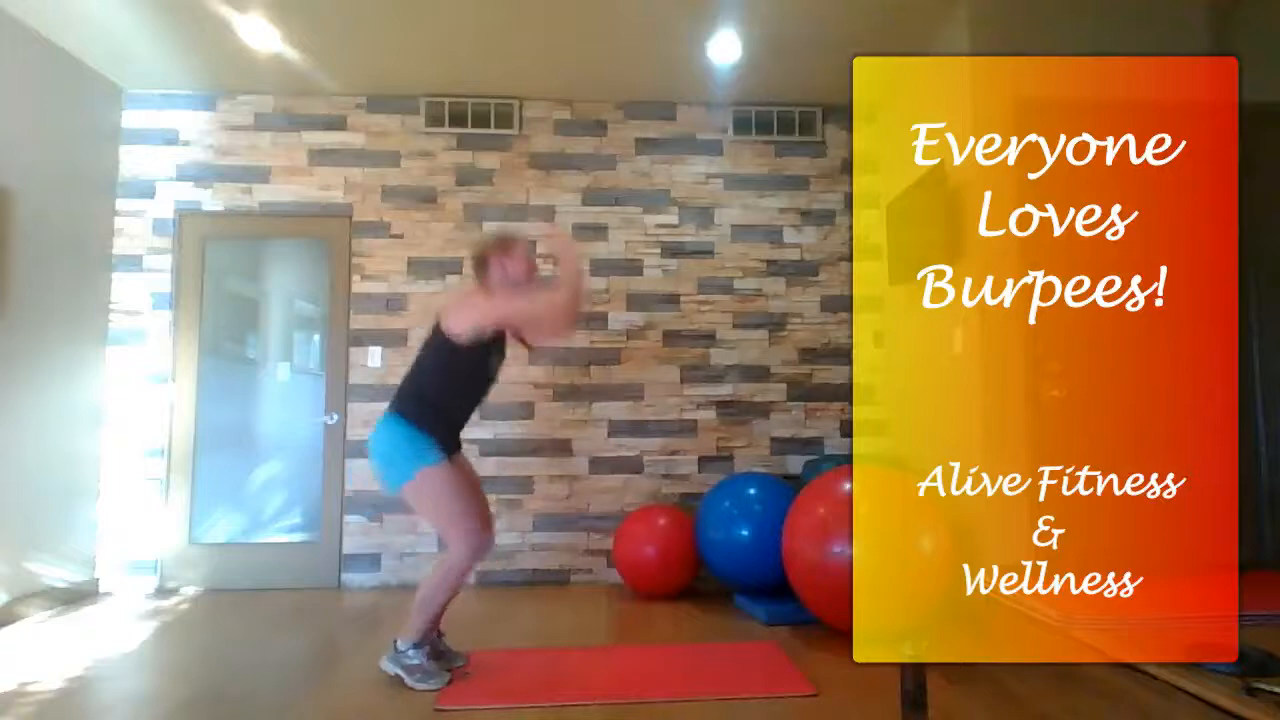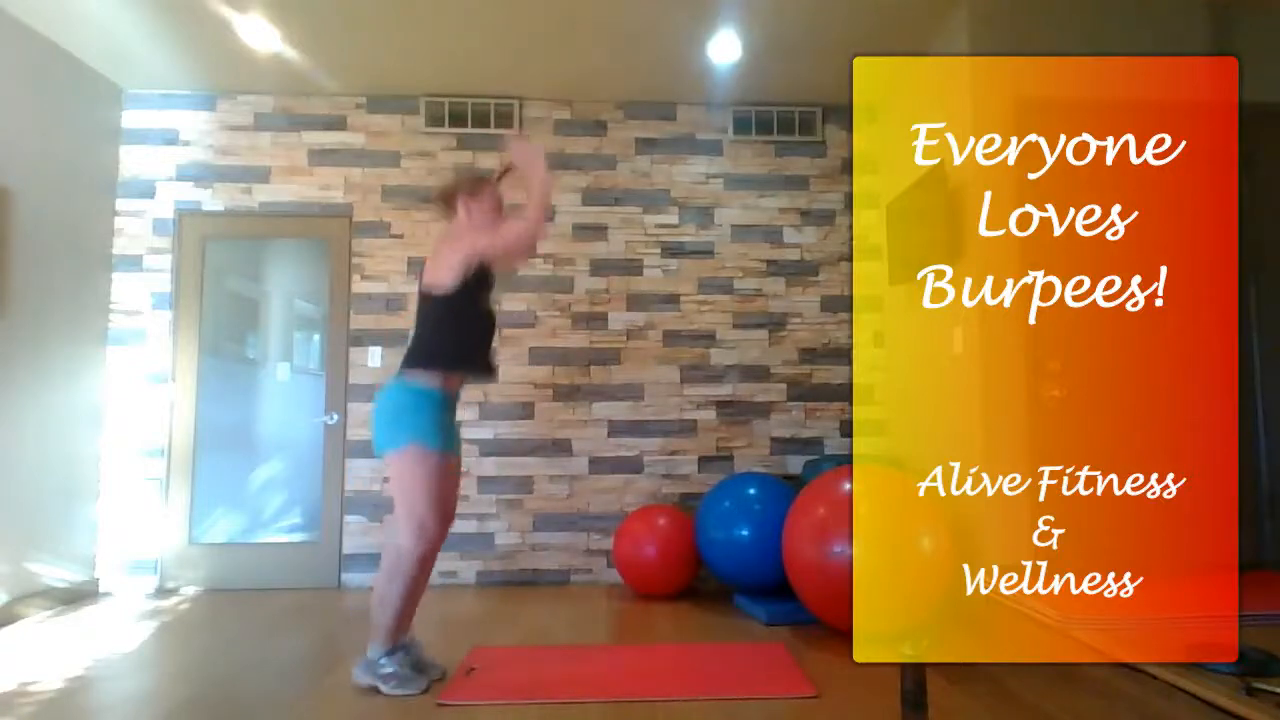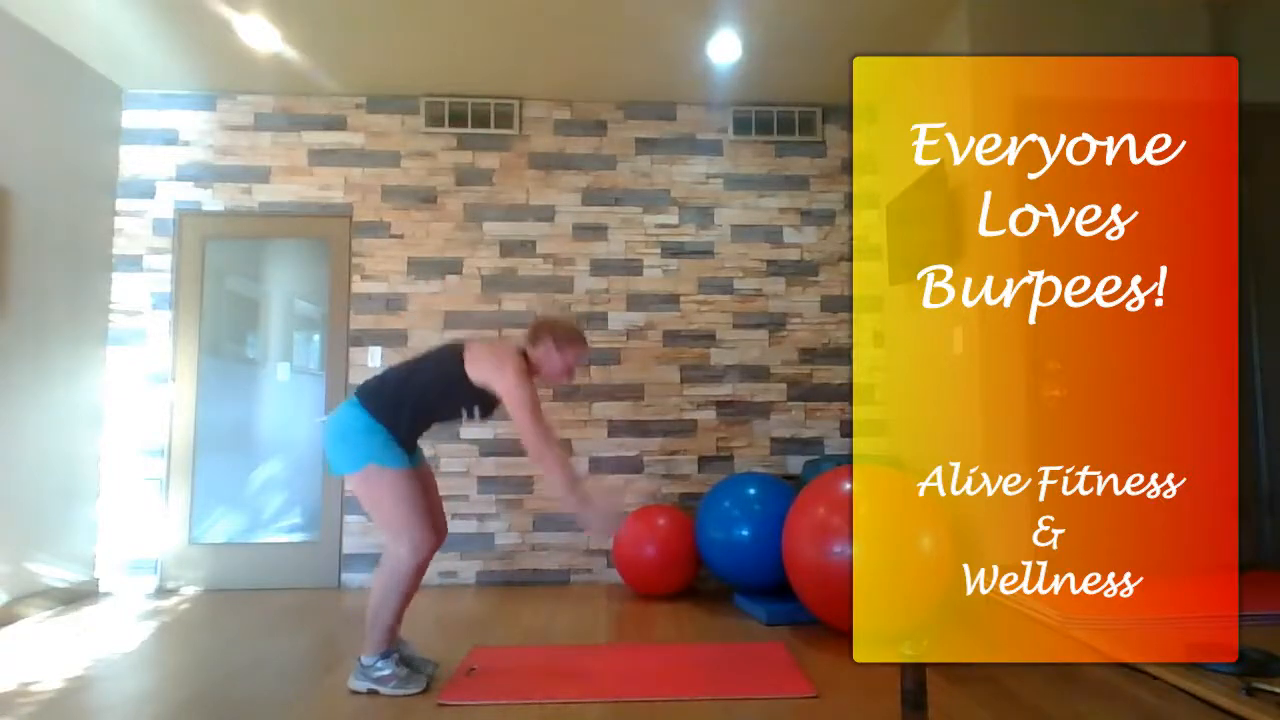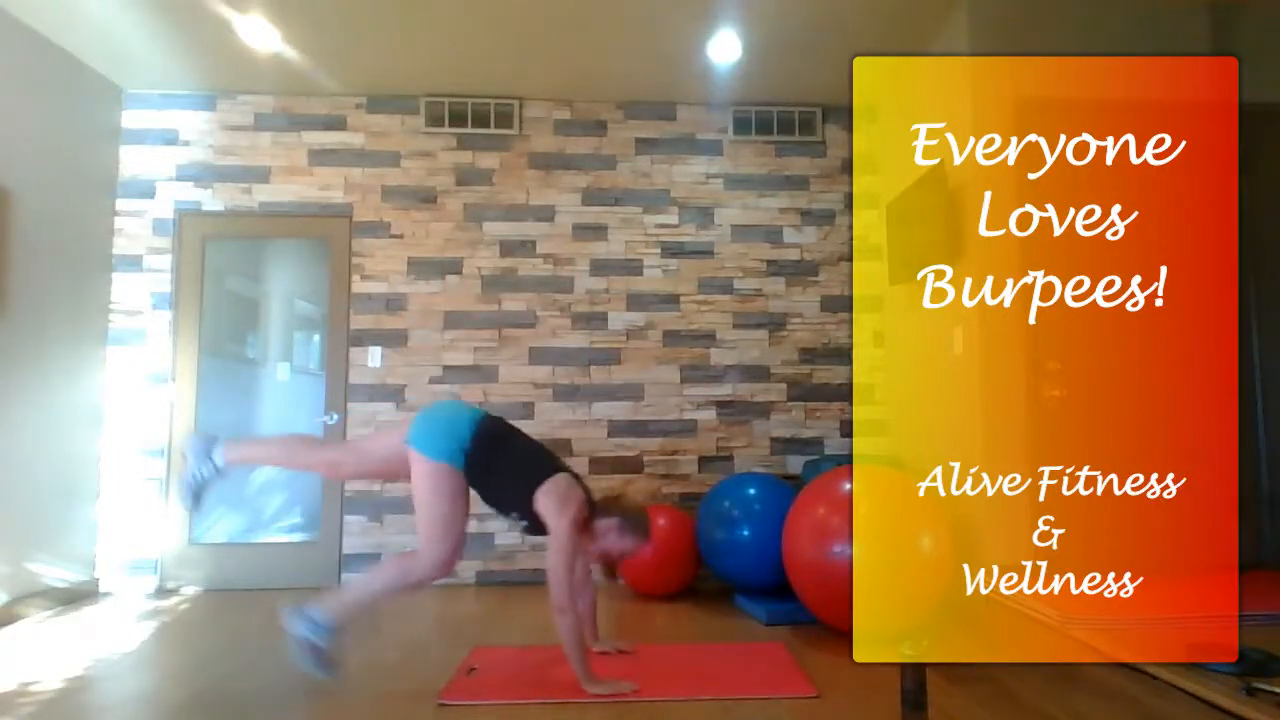
dt=0.5s
person 1, frame 1
left shoulder: (502, 310)
right shoulder: (478, 305)
left elbow: (560, 322)
right elbow: (561, 312)
left wrist: (563, 277)
right wrist: (569, 262)
left hip: (434, 440)
right hip: (406, 441)
left knee: (472, 536)
right knee: (469, 543)
left ankle: (424, 635)
right ankle: (407, 651)
person 1, frame 2
left shoulder: (470, 255)
right shoulder: (460, 246)
left elbow: (519, 250)
right elbow: (531, 226)
left wrist: (517, 172)
right wrist: (537, 172)
left hip: (434, 404)
right hip: (414, 403)
left knee: (432, 529)
right knee: (415, 534)
left ankle: (395, 642)
right ankle: (377, 657)
person 1, frame 3
left shoulder: (512, 368)
right shoulder: (508, 367)
left elbow: (542, 441)
right elbow: (540, 451)
left wrist: (581, 498)
right wrist: (586, 508)
left hip: (390, 434)
right hip: (363, 429)
left knee: (431, 535)
right knee: (413, 544)
left ankle: (388, 644)
right ankle: (371, 663)
person 1, frame 4
left shoulder: (583, 515)
right shoulder: (569, 517)
left elbow: (581, 576)
right elbow: (562, 599)
left wrist: (596, 638)
right wrist: (588, 679)
left hip: (450, 425)
right hip: (450, 435)
left knee: (329, 461)
right knee: (438, 557)
left ankle: (214, 453)
right ankle: (319, 619)
